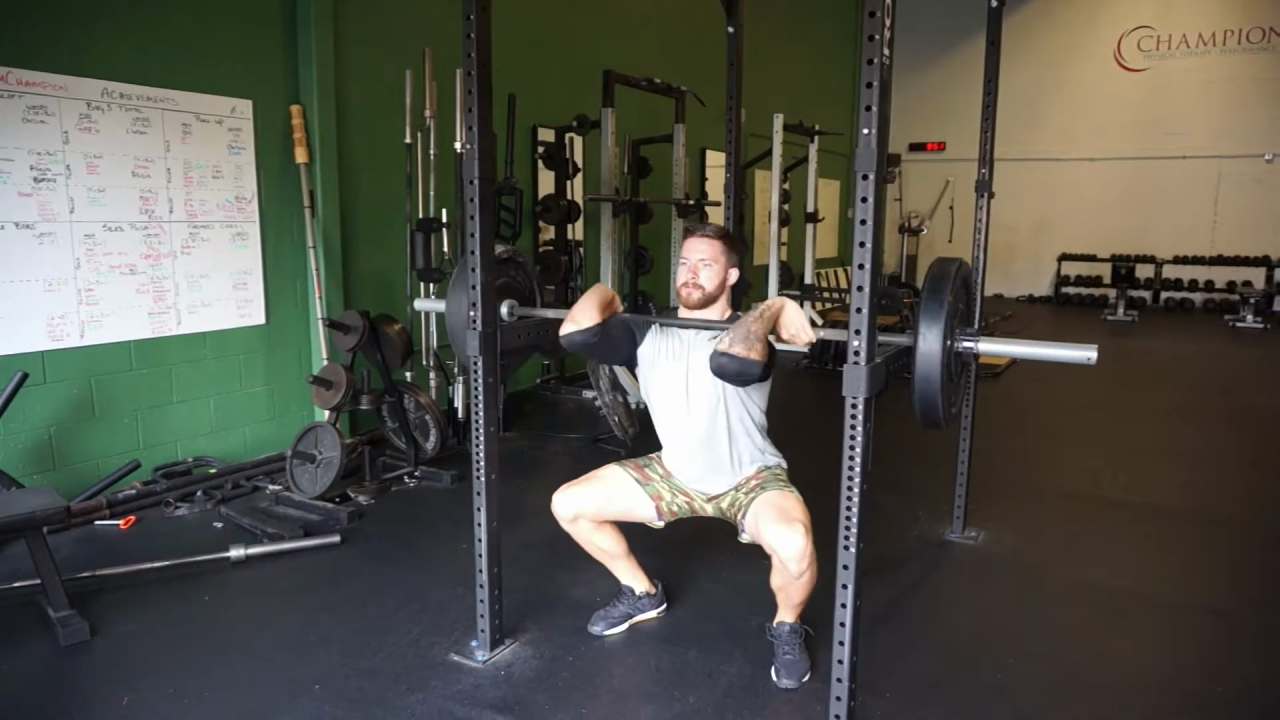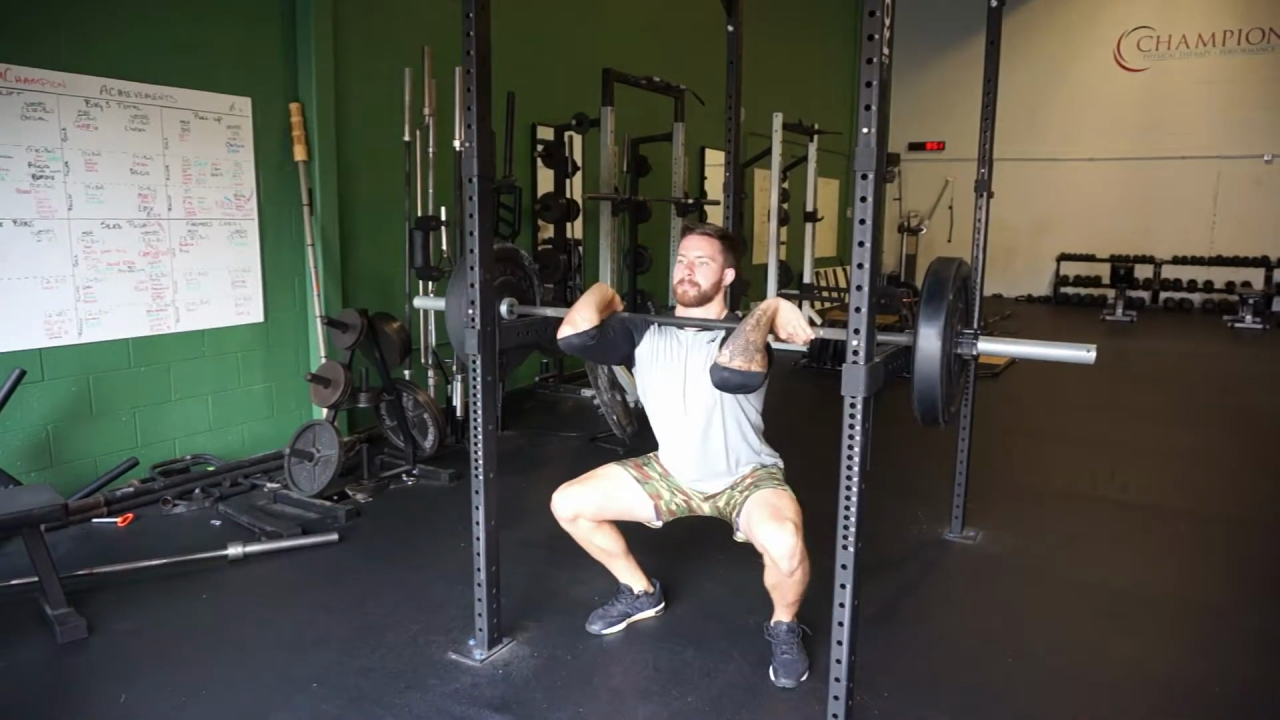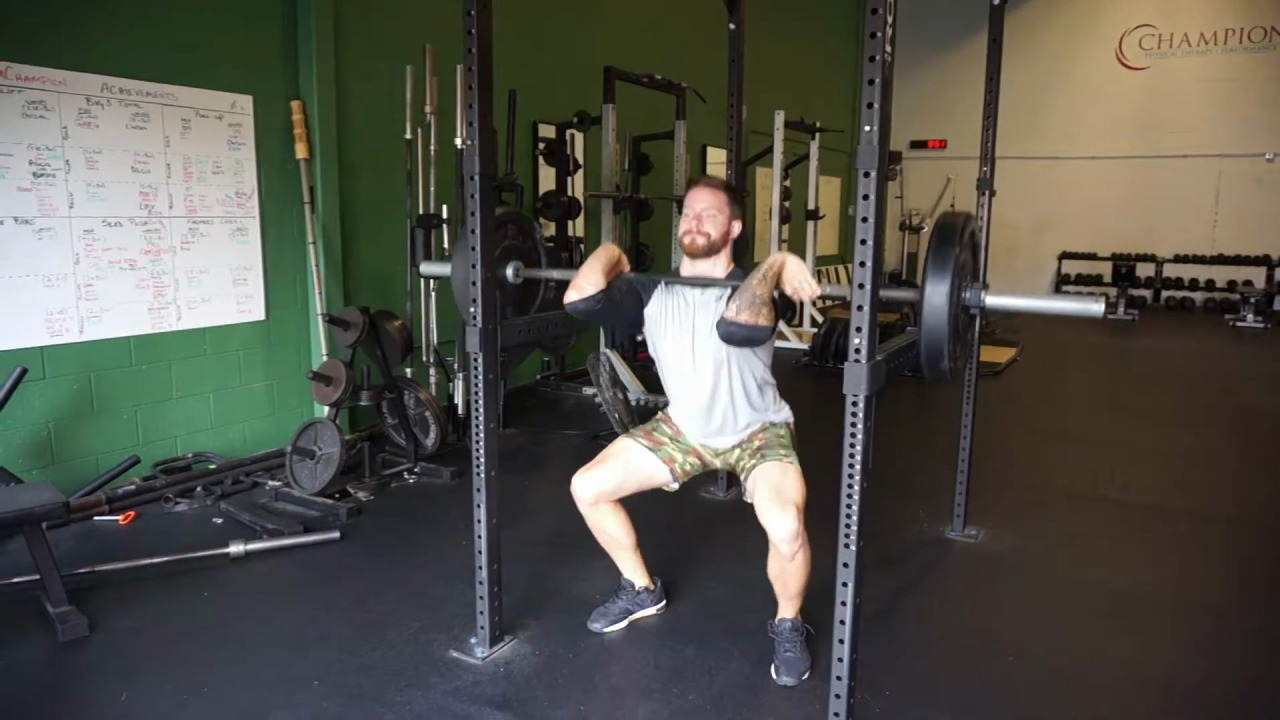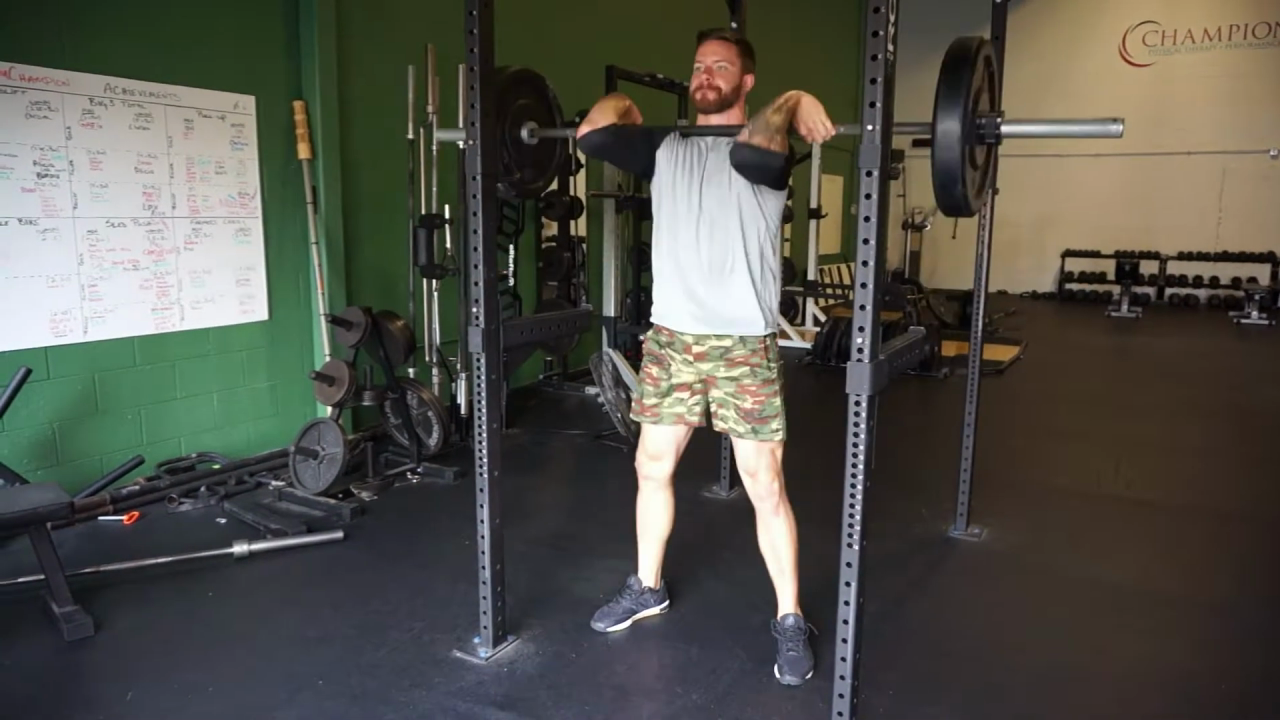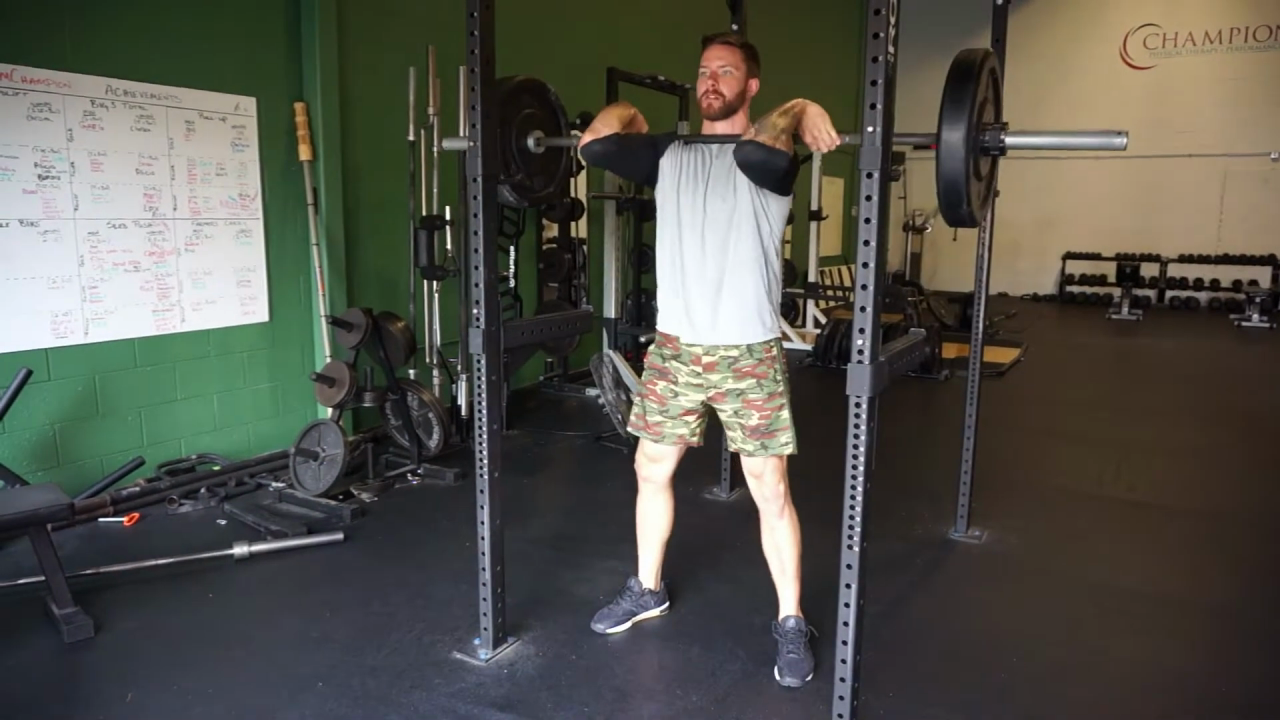
dt=0.5s
person 1, frame 1
left shoulder: (746, 336)
right shoulder: (648, 334)
left elbow: (728, 361)
right elbow: (574, 334)
left wrist: (775, 309)
right wrist: (601, 294)
left hip: (749, 478)
right hip: (674, 473)
left knee: (793, 546)
right knee: (568, 505)
left ankle: (786, 629)
right ankle: (642, 594)
person 1, frame 2
left shoulder: (742, 338)
right shoulder: (646, 334)
left elbow: (732, 374)
right elbow: (574, 336)
left wrist: (770, 310)
right wrist: (602, 292)
left hip: (745, 476)
right hip: (671, 473)
left knee: (784, 542)
right knee: (567, 504)
left ankle: (784, 628)
right ankle: (641, 593)
person 1, frame 3
left shoulder: (749, 295)
right shoulder: (652, 292)
left elbow: (737, 328)
right elbow: (580, 301)
left wrist: (777, 265)
right wrist: (608, 253)
left hip: (757, 432)
right hip: (682, 428)
left knee: (785, 528)
right knee: (587, 488)
left ankle: (787, 626)
right ankle: (641, 590)
person 1, frame 4
left shoulder: (766, 148)
right shoulder: (665, 145)
left elbow: (752, 153)
right elbow: (592, 138)
left wrist: (792, 104)
right wrist: (621, 103)
left hip: (742, 342)
right hip: (669, 336)
left knee: (764, 486)
right knee: (653, 468)
left ankle: (790, 621)
right ankle: (648, 589)
person 1, frame 5
left shoulder: (769, 158)
right shoulder: (668, 153)
left elbow: (755, 148)
right elbow: (595, 145)
left wrist: (798, 111)
right wrist: (627, 112)
left hip: (747, 351)
right hip: (674, 345)
left knee: (769, 491)
right knee: (651, 472)
left ankle: (791, 623)
right ankle: (647, 589)
